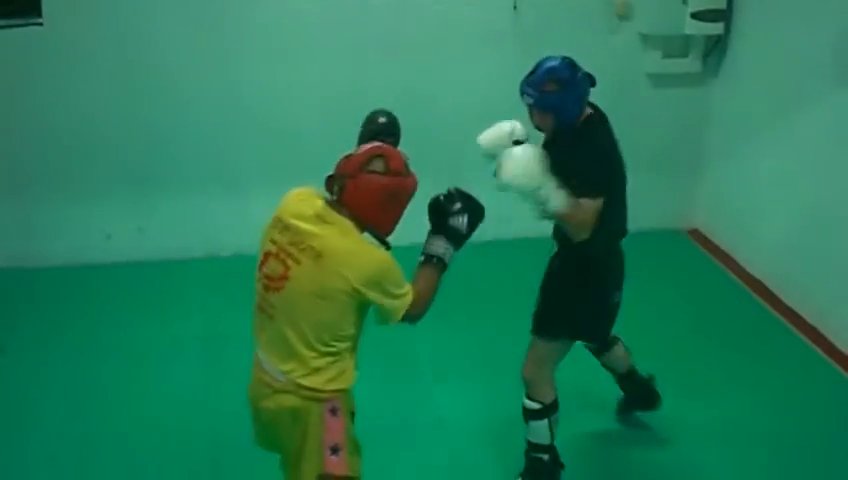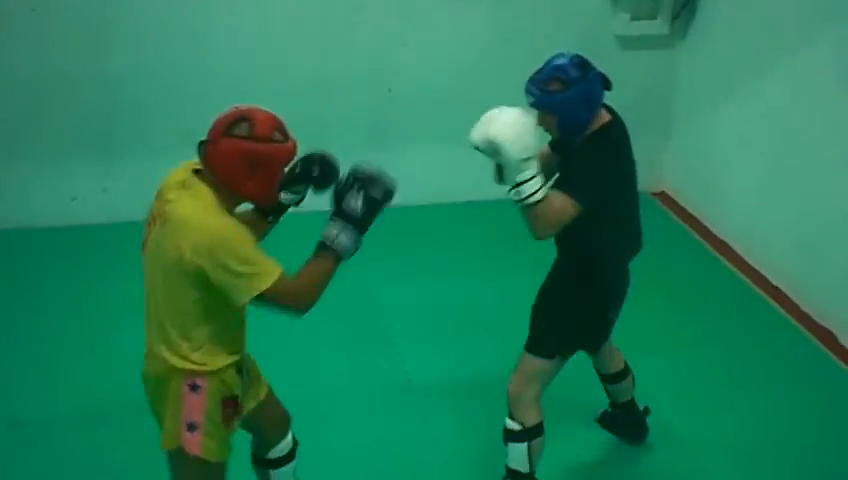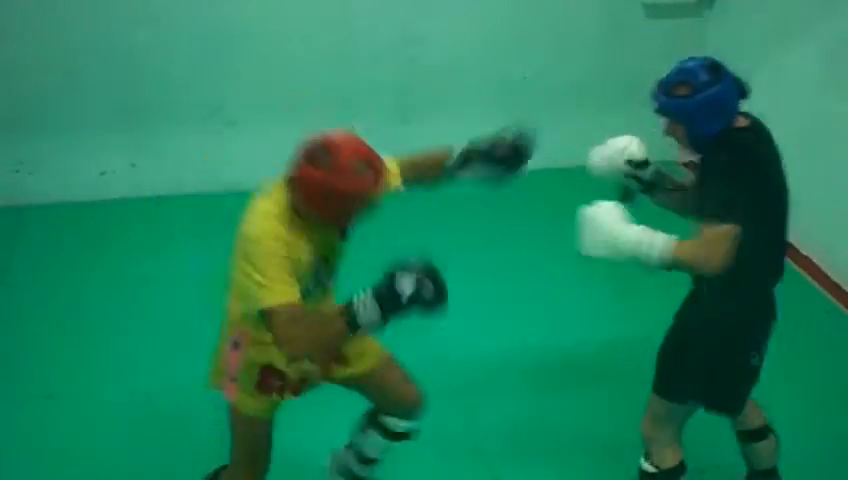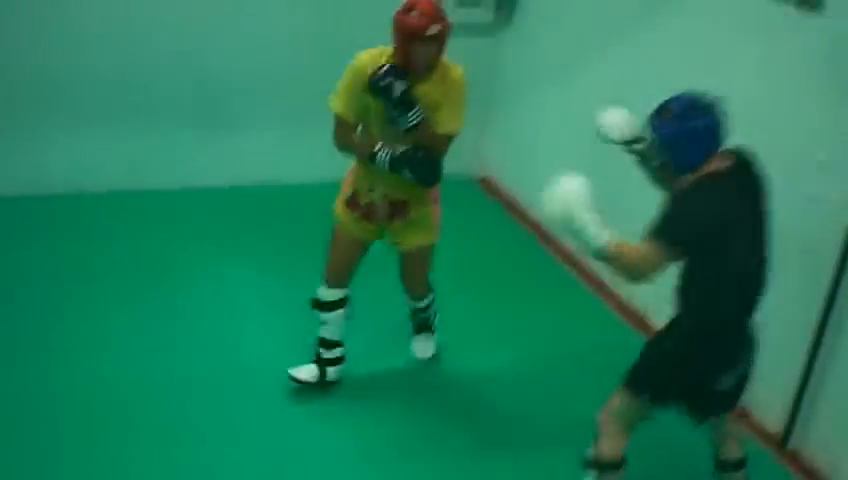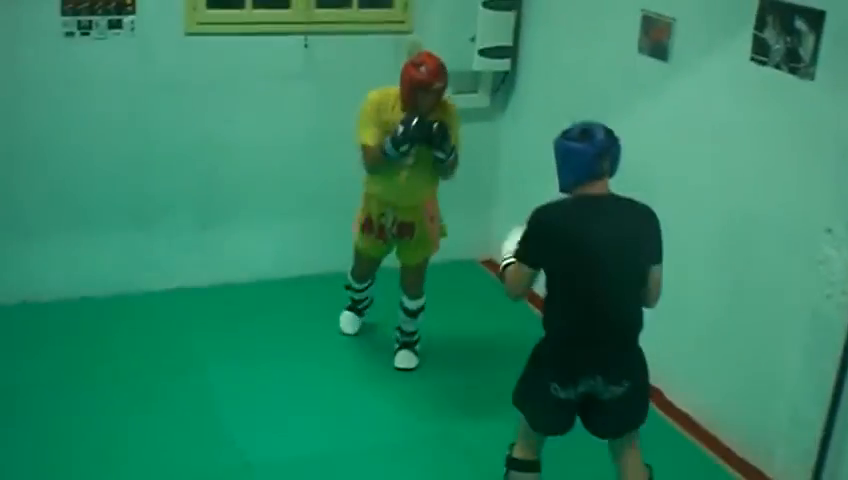
dt=1s
person 1, frame 1
left shoulder: (594, 149)
right shoulder: (576, 123)
left elbow: (580, 228)
right elbow: (553, 167)
left wrist: (539, 189)
right wrist: (515, 149)
left hip: (587, 266)
right hip: (594, 261)
left knee: (535, 371)
right knee: (594, 336)
right ankle: (640, 389)
person 1, frame 2
left shoulder: (602, 154)
right shoulder: (585, 125)
left elbow: (543, 225)
right elbow: (551, 161)
left wrist: (520, 163)
right wrist: (512, 151)
left hip: (590, 279)
right hip: (590, 269)
left knee: (522, 388)
right knee: (597, 343)
right ankle: (628, 416)
person 1, frame 3
left shoulder: (729, 159)
right shoulder: (742, 134)
left elbow: (711, 257)
right elbow: (694, 202)
left wrist: (630, 239)
right wrist: (645, 176)
left hip: (723, 311)
right hip: (745, 304)
left knee: (658, 428)
right knee: (735, 400)
person 1, frame 4
left shoulder: (695, 204)
right shoulder: (741, 168)
left elbow: (638, 266)
right elbow: (682, 186)
left wrist: (582, 220)
right wrist: (637, 146)
left hip: (698, 337)
right hip: (734, 334)
left knee: (612, 423)
right knee: (719, 420)
person 1, frame 5
left shoulder: (548, 219)
right shoulder: (644, 219)
left elbow: (515, 288)
right elbow: (650, 296)
left wrist: (512, 250)
left hip: (561, 360)
right hip: (621, 362)
left knee: (528, 442)
right knee: (627, 448)
person 2, frame 1
left shoulder: (295, 203)
right shoulder: (366, 261)
right elbow: (411, 309)
left wrist: (360, 166)
right wrist: (444, 241)
left hip: (267, 383)
right hip: (307, 401)
person 2, frame 2
left shoulder: (187, 177)
right shoulder: (211, 231)
left elbow: (238, 240)
right elbow: (296, 297)
left wrist: (287, 195)
right wrist: (345, 226)
left hip: (220, 360)
right hip: (192, 377)
left knee: (276, 426)
person 2, frame 3
left shoulder: (330, 183)
right shoulder: (265, 233)
left elbow: (411, 169)
right elbow: (294, 338)
left wrist: (471, 158)
right wrist: (378, 306)
left hip: (324, 325)
right hip: (263, 341)
left knee: (406, 401)
person 2, frame 4
left shoulder: (453, 78)
right shoulder: (367, 66)
left elbow: (438, 150)
right elbow: (342, 134)
left wrist: (406, 109)
right wrist: (388, 158)
left hip: (414, 194)
right hip: (366, 187)
left knee: (416, 286)
right knee: (336, 276)
left ankle: (424, 323)
right ankle: (328, 359)
person 2, frame 5
left shoulder: (445, 112)
right shoulder: (378, 102)
left elbow: (447, 173)
right elbow: (370, 164)
left wrist: (443, 148)
right wrist: (398, 141)
left hip: (417, 212)
right hip: (377, 206)
left knee: (412, 286)
right knee: (361, 271)
left ankle: (408, 340)
right ankle: (358, 305)
